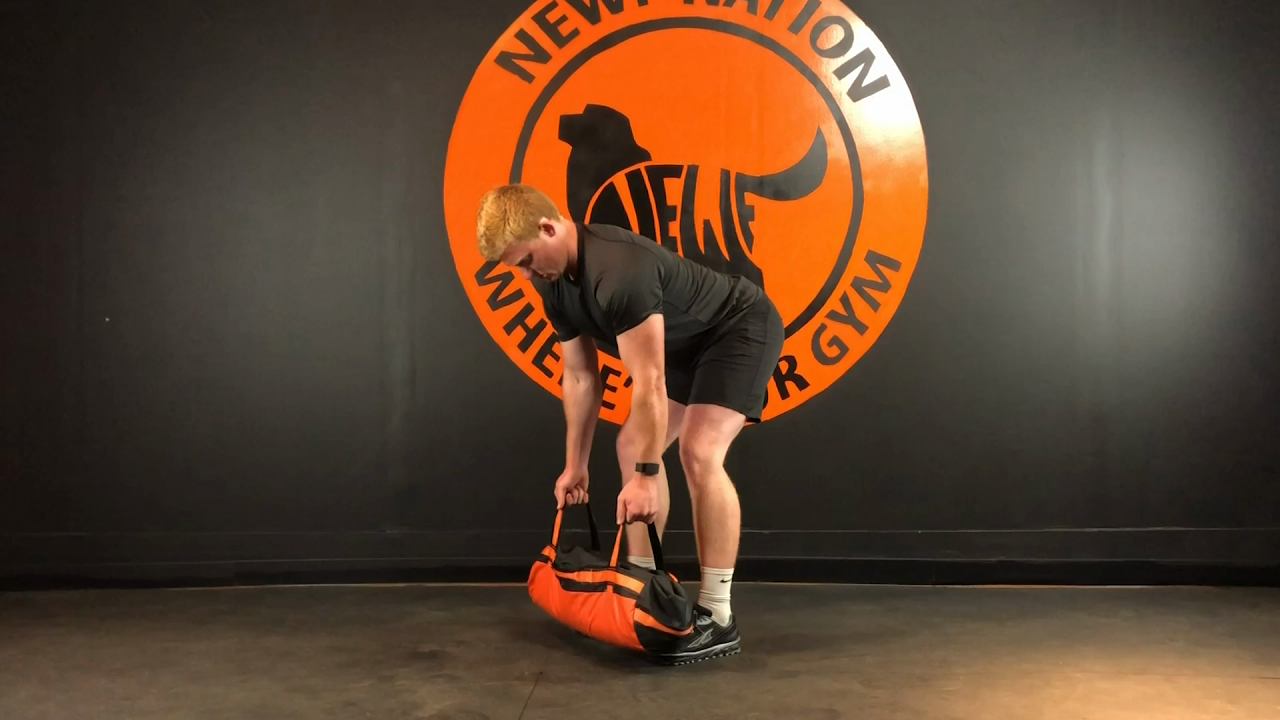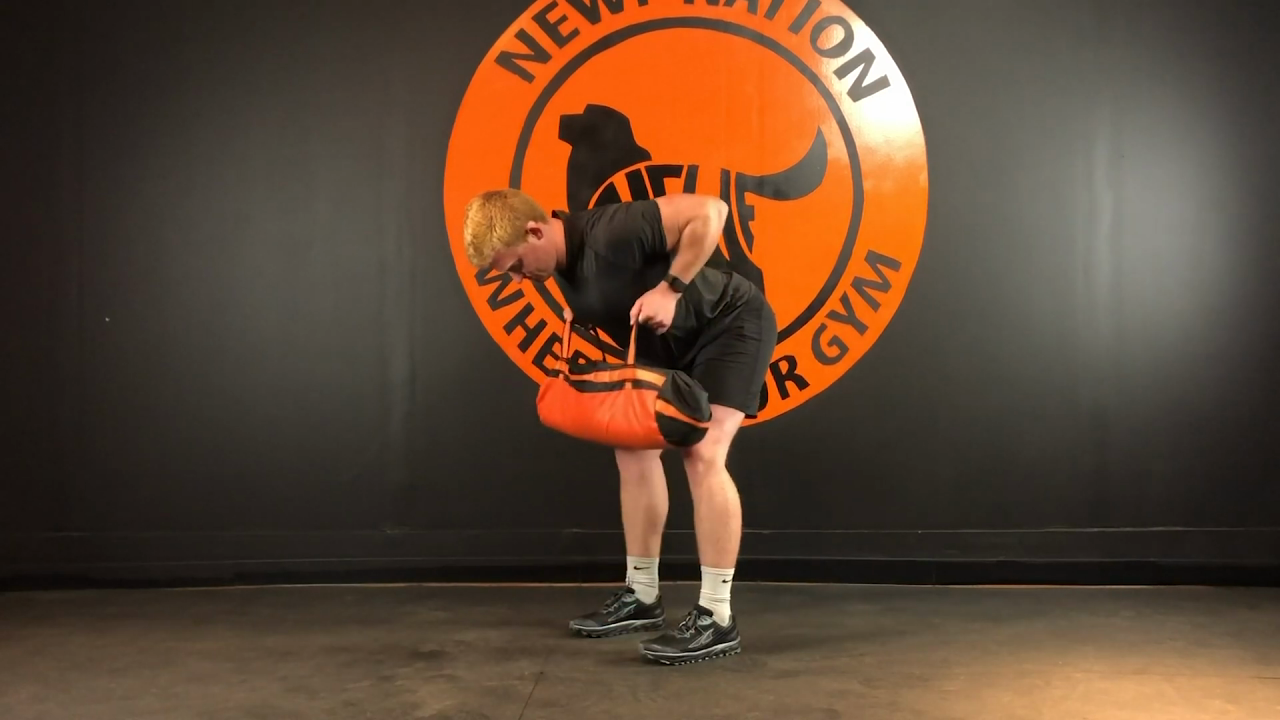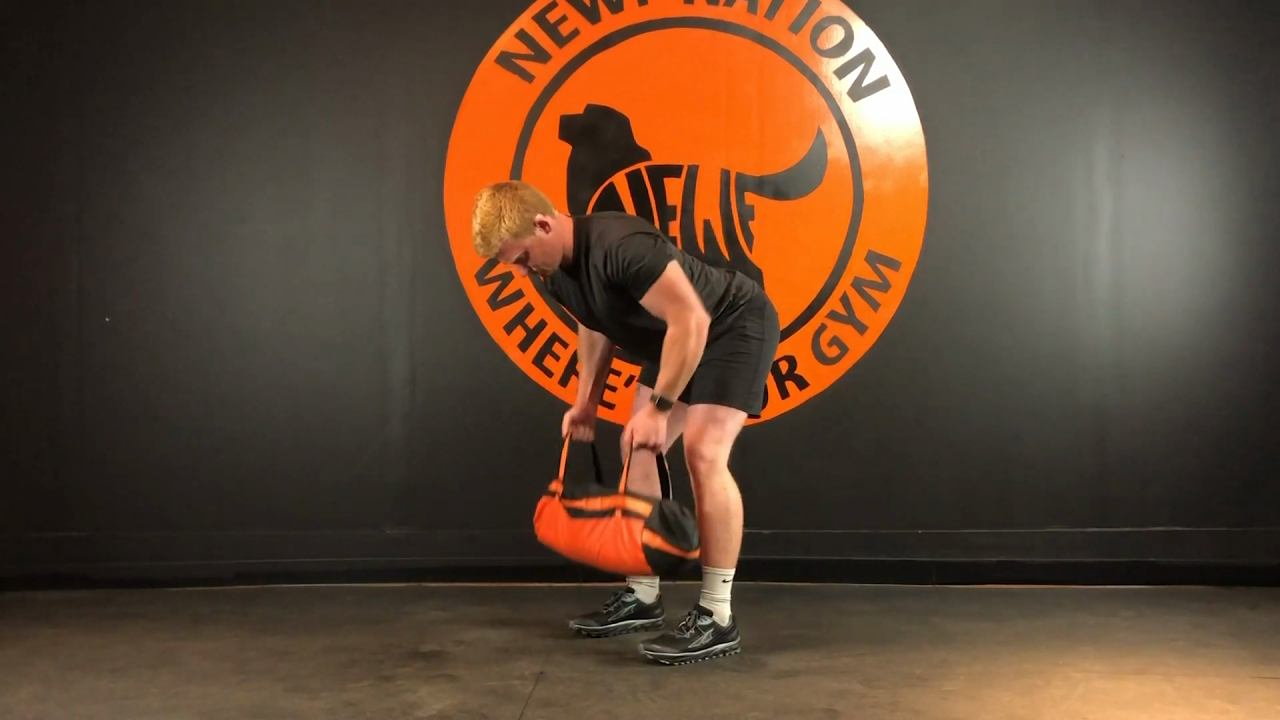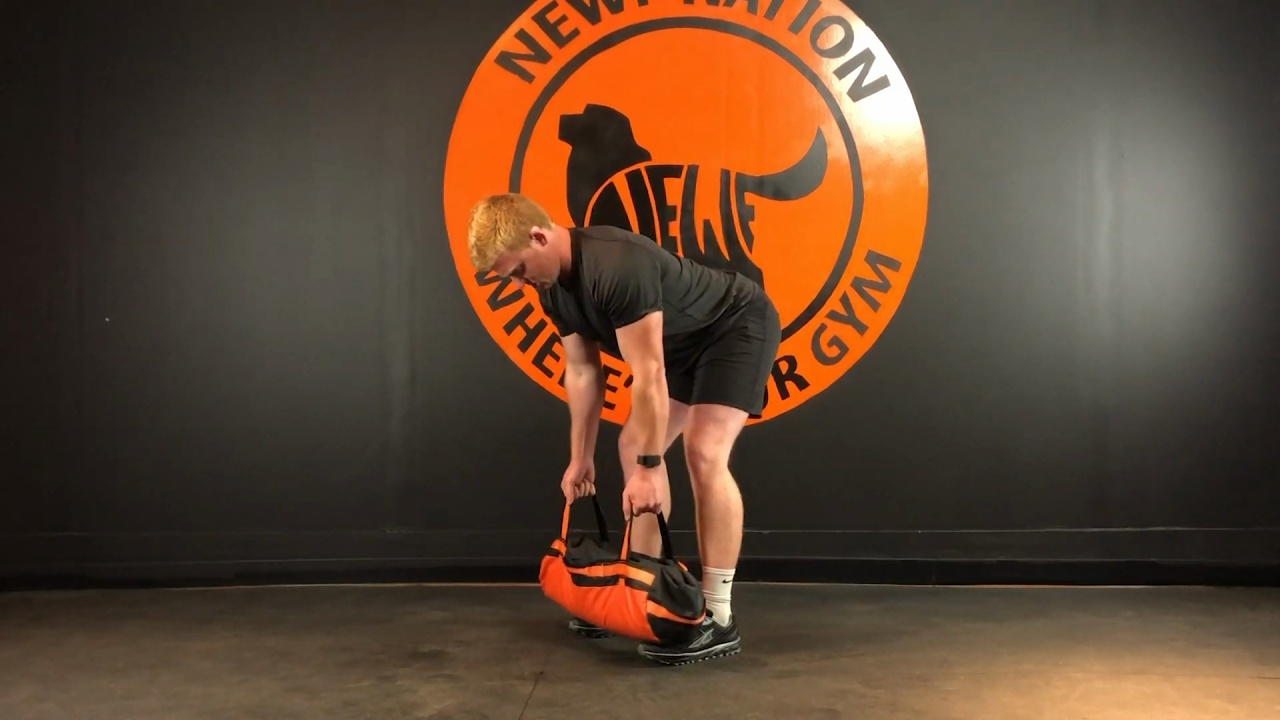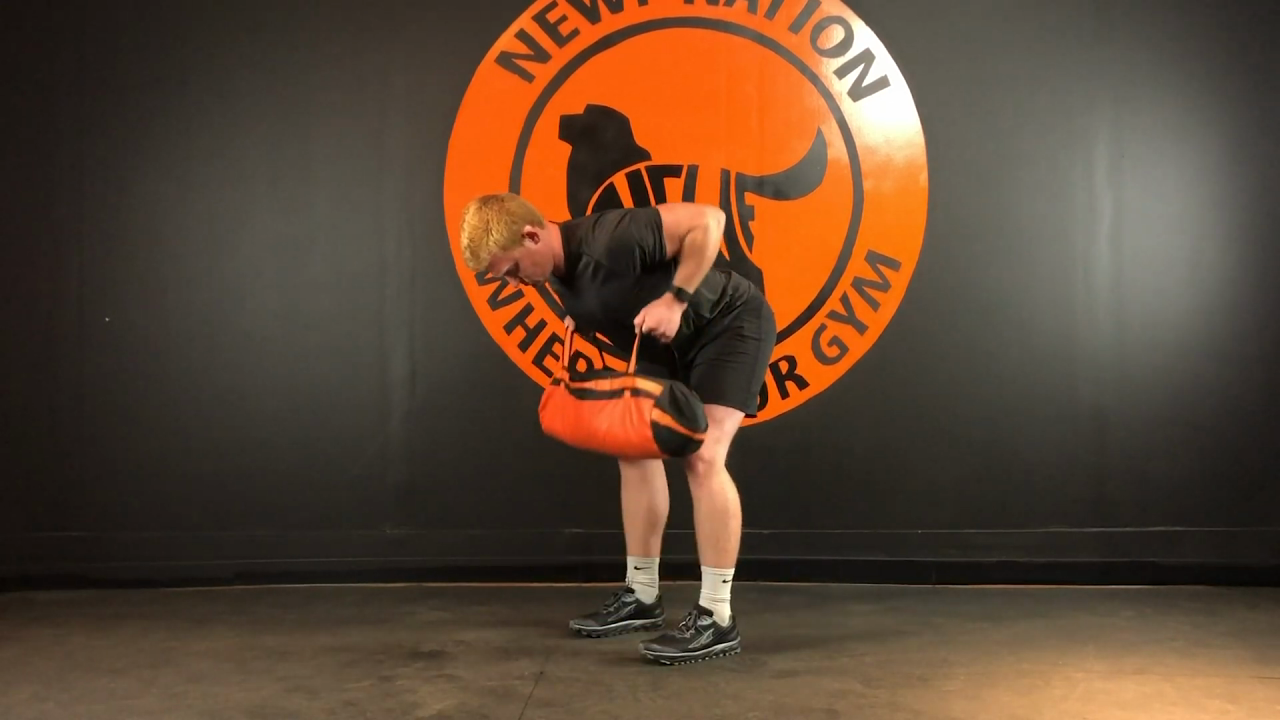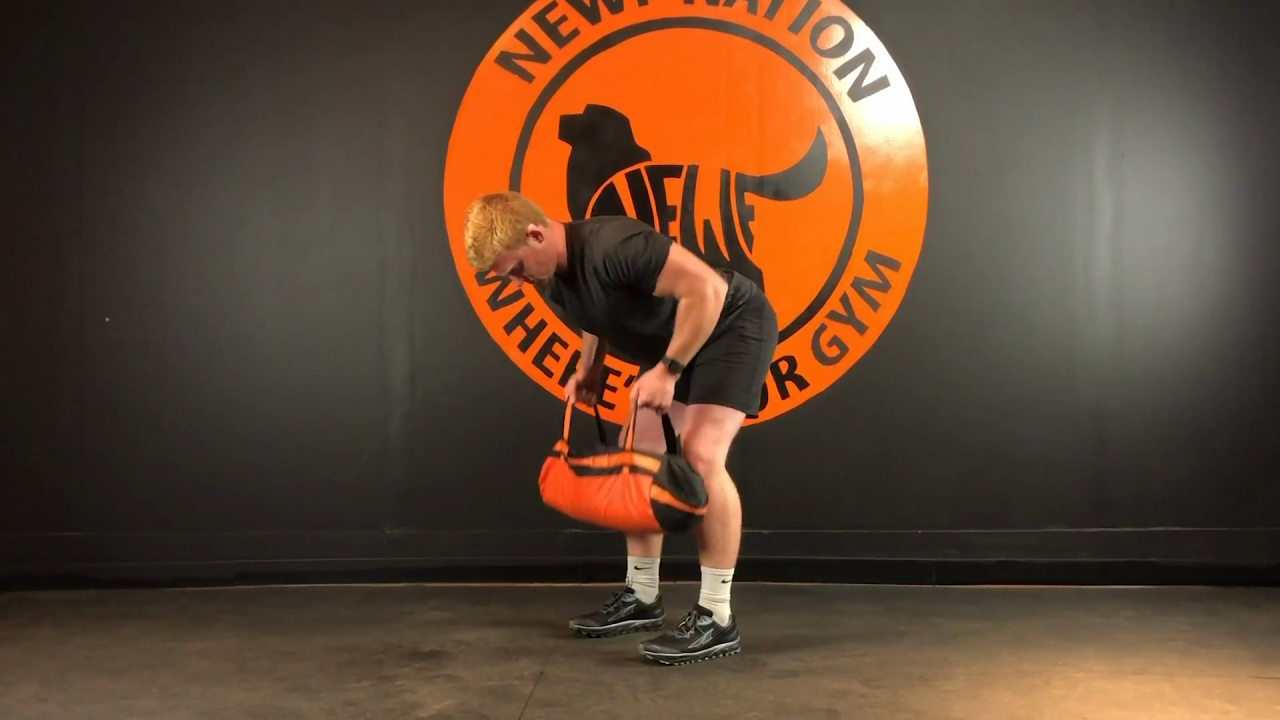
dt=0.7s
person 1, frame 1
left shoulder: (619, 270)
right shoulder: (554, 282)
left elbow: (648, 385)
right elbow: (580, 376)
left wrist: (646, 475)
right wrist: (575, 465)
left hip: (740, 328)
right hip: (683, 342)
left knee: (700, 454)
right knee: (631, 448)
left ankle: (717, 619)
person 1, frame 2
left shoulder: (609, 232)
right shoulder: (559, 253)
left elbow: (709, 211)
left wrist: (670, 289)
right wrist: (581, 305)
left hip: (732, 324)
right hip: (671, 337)
left knee: (702, 454)
right knee: (635, 449)
left ankle: (716, 618)
right ankle: (642, 596)
person 1, frame 3
left shoulder: (620, 245)
right shoulder: (555, 270)
left elbow: (693, 321)
right elbow: (597, 327)
left wrist: (660, 407)
right wrist: (586, 401)
left hip: (734, 325)
right hip: (675, 338)
left knee: (704, 453)
right knee: (638, 448)
left ankle: (716, 618)
right ankle: (642, 596)
person 1, frame 4
left shoulder: (616, 267)
right shoulder: (552, 283)
left elbow: (648, 374)
right elbow: (582, 370)
left wrist: (647, 468)
right wrist: (580, 459)
left hip: (737, 326)
right hip: (684, 339)
left knee: (705, 455)
right knee: (632, 445)
left ankle: (717, 618)
person 1, frame 5
left shoulder: (608, 240)
right shoulder: (556, 266)
left elbow: (708, 219)
left wrist: (675, 299)
right wrist: (583, 318)
left hip: (731, 324)
right hip: (672, 339)
left knee: (703, 456)
left ankle: (717, 618)
right ankle: (642, 596)
person 1, frame 6
left shoulder: (613, 247)
right shoulder: (553, 276)
left elbow: (707, 289)
left wrist: (668, 371)
right wrist: (589, 369)
left hip: (734, 325)
right hip: (672, 342)
left knee: (701, 456)
right knee: (638, 452)
left ankle: (716, 617)
right ankle: (642, 596)
